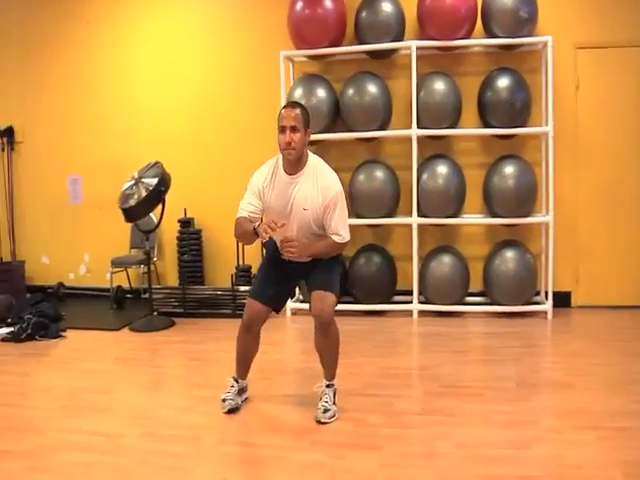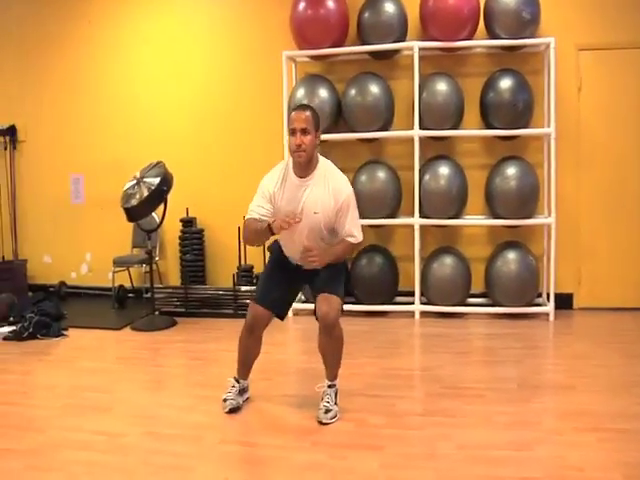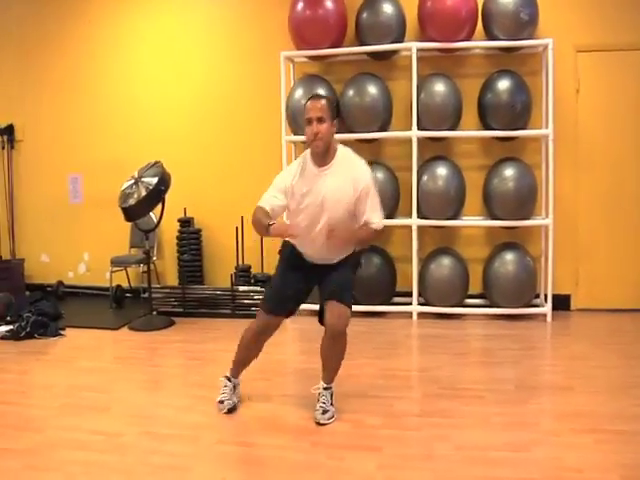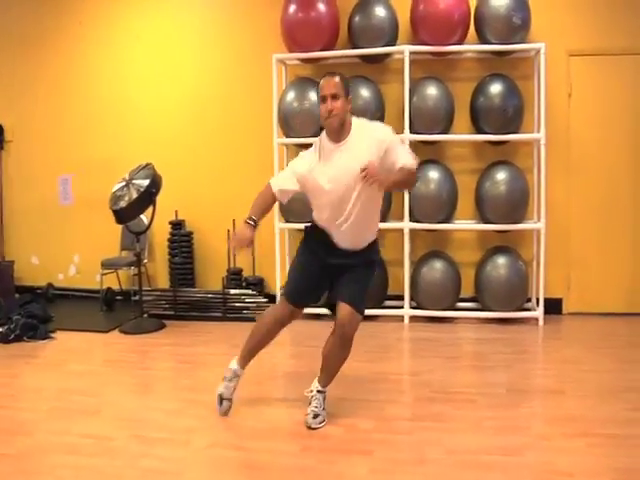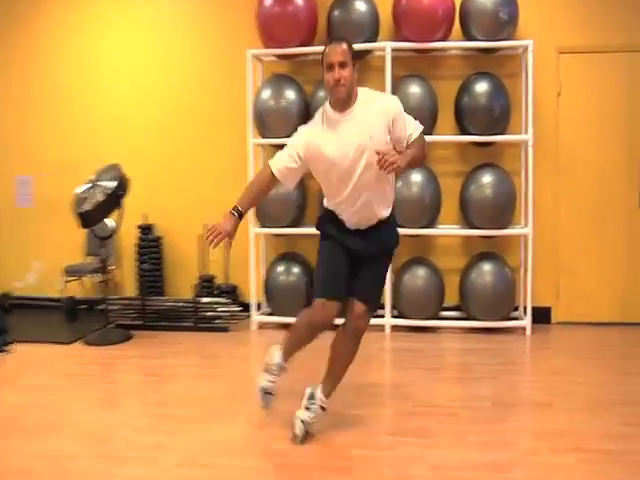
dt=0.1s
person 1, frame 1
left shoulder: (327, 181)
right shoulder: (263, 176)
left elbow: (339, 240)
right elbow: (239, 232)
left wrist: (308, 248)
right wrist: (258, 227)
left hip: (319, 255)
right hip: (280, 254)
left knee: (323, 313)
right knee: (251, 317)
left ankle: (329, 388)
right ankle: (239, 384)
person 1, frame 2
left shoulder: (338, 185)
right shoulder: (274, 180)
left elbow: (353, 241)
right elbow: (249, 234)
left wrist: (324, 255)
right wrist: (271, 227)
left hip: (328, 260)
right hip: (285, 258)
left knee: (328, 315)
right knee: (254, 320)
left ankle: (330, 389)
right ankle: (240, 384)
person 1, frame 3
left shoulder: (357, 171)
right shoulder: (292, 174)
left elbow: (375, 228)
right elbow: (261, 214)
left wrist: (351, 235)
right wrist: (273, 225)
left hip: (340, 262)
right hip: (299, 257)
left knee: (336, 321)
right knee: (263, 323)
left ankle: (326, 390)
right ankle: (232, 381)
person 1, frame 4
left shoulder: (377, 135)
right shoulder: (310, 159)
left elbow: (410, 172)
right elbow: (273, 189)
left wrist: (388, 180)
right wrist: (249, 223)
left hip: (362, 252)
right hip: (321, 243)
left knee: (346, 323)
right knee: (283, 312)
left ankle: (320, 391)
right ankle: (236, 370)
person 1, frame 5
left shoulder: (384, 106)
right shoulder: (311, 132)
left elbow: (419, 146)
right elbow: (273, 172)
left wrist: (400, 159)
right wrist: (233, 215)
left hip: (379, 232)
right hip: (339, 229)
left knee: (358, 319)
right knee: (321, 314)
left ankle: (317, 397)
right ankle: (279, 356)
